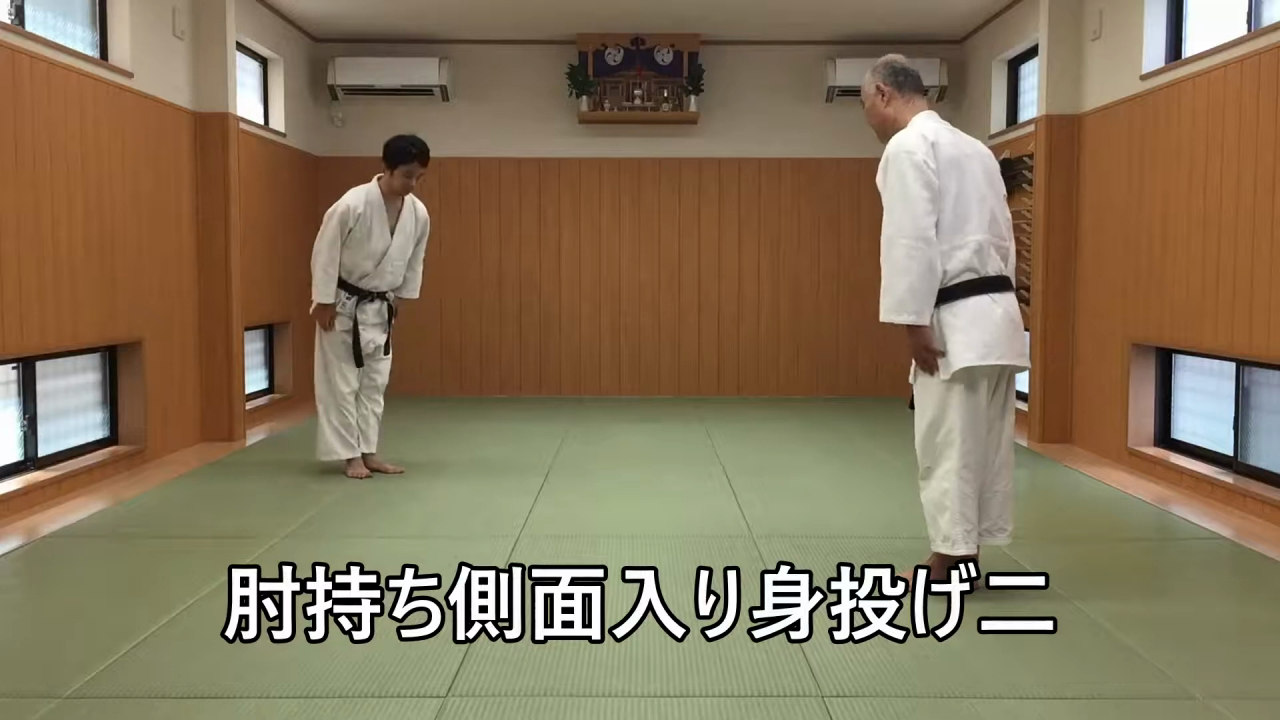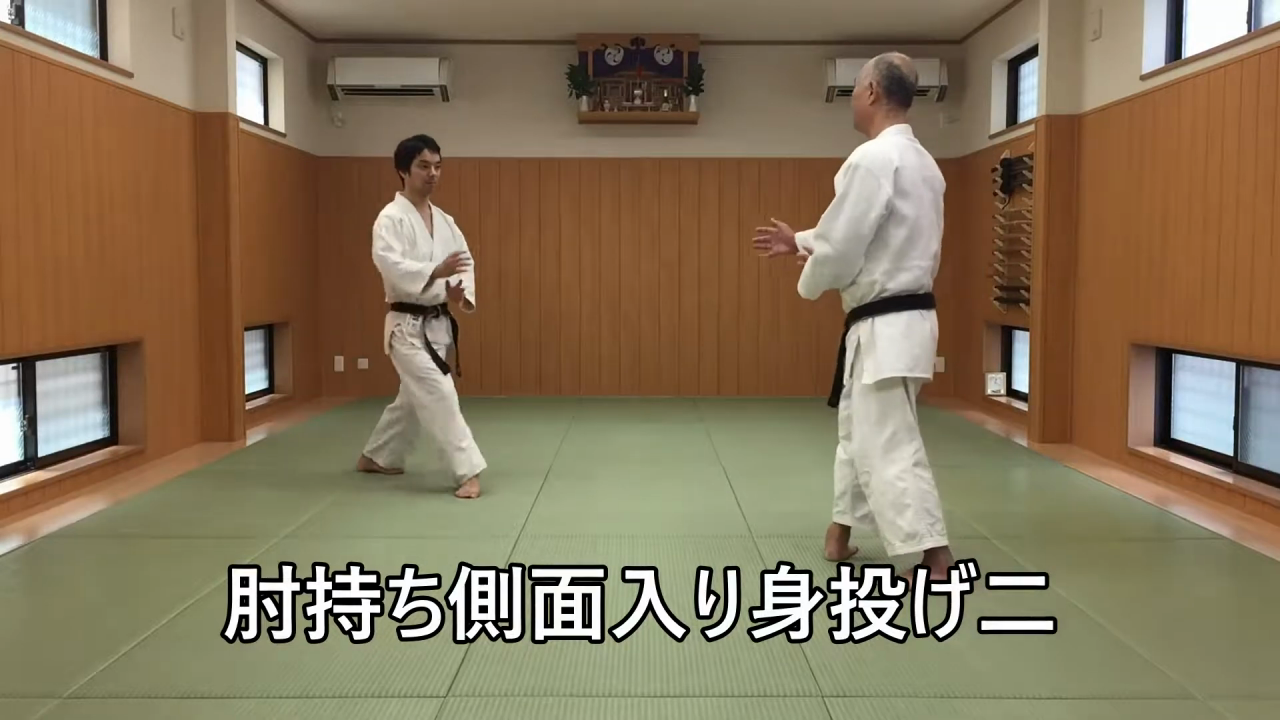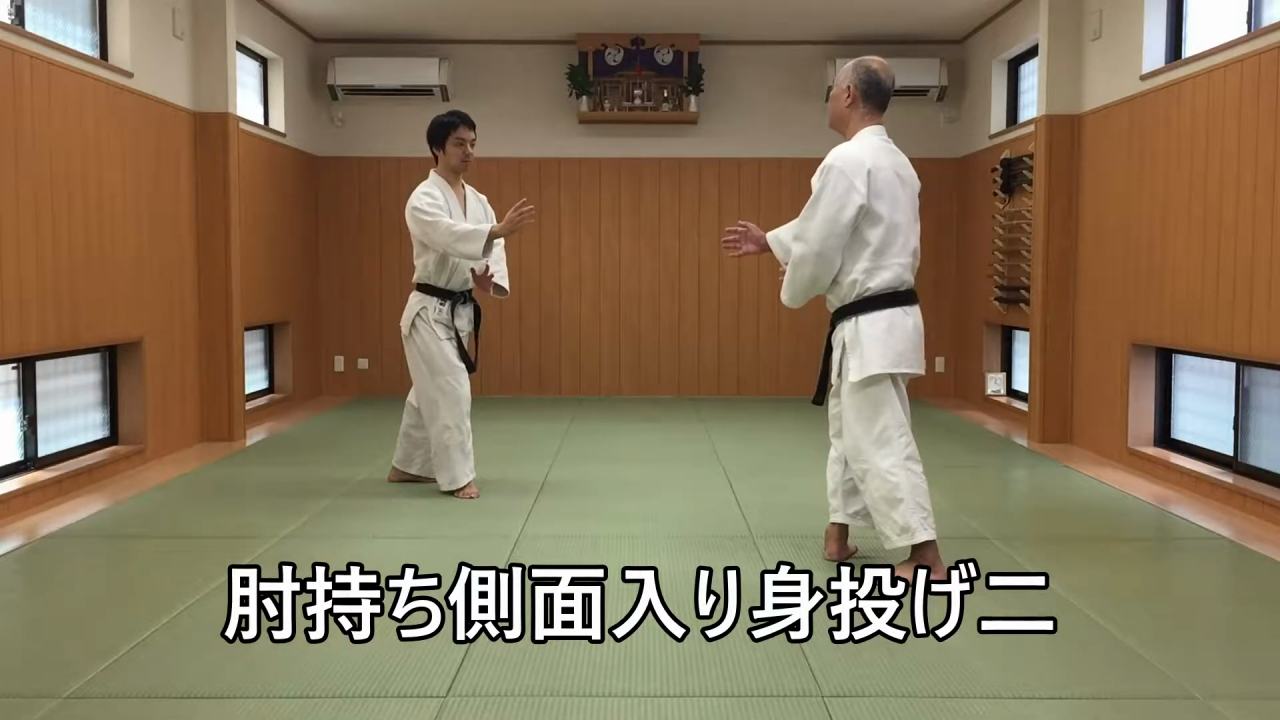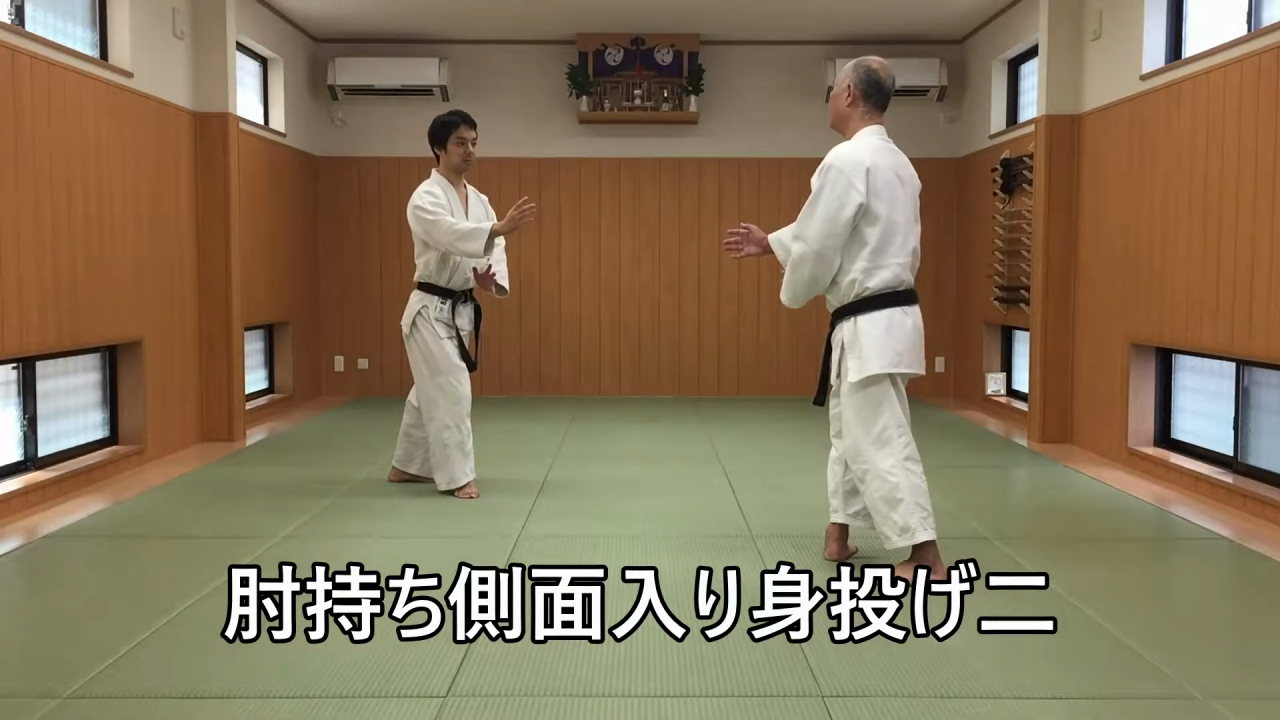
dt=1s
person 1, frame 1
left shoulder: (908, 146)
right shoulder: (974, 148)
left elbow: (911, 240)
right elbow: (1001, 234)
left wrist: (913, 321)
left hip: (957, 316)
right hip: (997, 309)
left knee: (948, 445)
right knee: (986, 443)
left ankle: (951, 559)
right ankle: (964, 551)
person 1, frame 2
left shoulder: (874, 159)
right shoulder: (921, 163)
left elbow: (840, 246)
left wrist: (809, 281)
right wrist: (802, 241)
left hip: (884, 326)
right hip: (906, 317)
left knee: (889, 449)
right knee: (858, 433)
left ankle: (935, 557)
right ankle: (841, 533)
person 1, frame 3
left shoulder: (848, 160)
right shoulder: (894, 161)
left elbow: (820, 244)
left wrist: (792, 292)
right wrist: (769, 241)
left hip: (869, 324)
right hip: (884, 316)
left knee: (880, 443)
right knee: (849, 432)
left ankle: (926, 556)
right ankle: (838, 534)
person 1, frame 4
left shoulder: (847, 160)
right shoulder: (895, 161)
left elbow: (819, 245)
left wrist: (792, 293)
right wrist: (770, 243)
left hip: (869, 324)
right hip: (886, 315)
left knee: (880, 443)
right knee: (850, 432)
left ankle: (926, 556)
right ankle: (839, 535)
person 2, frame 1
left shoulder: (418, 213)
right shoulder: (353, 205)
left elbow: (413, 261)
right elbow: (325, 254)
left wrist: (400, 298)
right wrist: (324, 303)
left hip: (379, 308)
right hip: (344, 303)
left knee: (374, 384)
right knee: (341, 383)
left ankle: (368, 452)
right ankle: (350, 455)
person 2, frame 2
left shoulder: (445, 221)
right shoulder: (391, 218)
left elbow: (464, 262)
right elbow: (390, 265)
left wrist: (461, 292)
right wrist: (436, 272)
left hip: (439, 324)
right hip: (408, 326)
left knee: (414, 400)
right knee: (440, 397)
left ankle: (375, 456)
right ankle: (467, 471)
person 2, frame 3
left shoulder: (477, 200)
right shoulder: (424, 199)
left elbow: (491, 246)
right elbow: (449, 236)
left wrist: (492, 278)
right wrist: (499, 230)
left hip: (460, 310)
right hip: (430, 310)
left knee: (428, 391)
right knee: (451, 392)
left ankle: (407, 465)
right ankle: (458, 475)
person 2, frame 4
left shoulder: (478, 200)
right shoulder: (426, 198)
left elbow: (492, 246)
right elbow: (451, 234)
left wrist: (493, 277)
right wrist: (500, 228)
left hip: (460, 309)
right hip: (431, 309)
left knee: (430, 391)
right knee: (451, 391)
left ankle: (407, 465)
right ankle: (457, 475)
